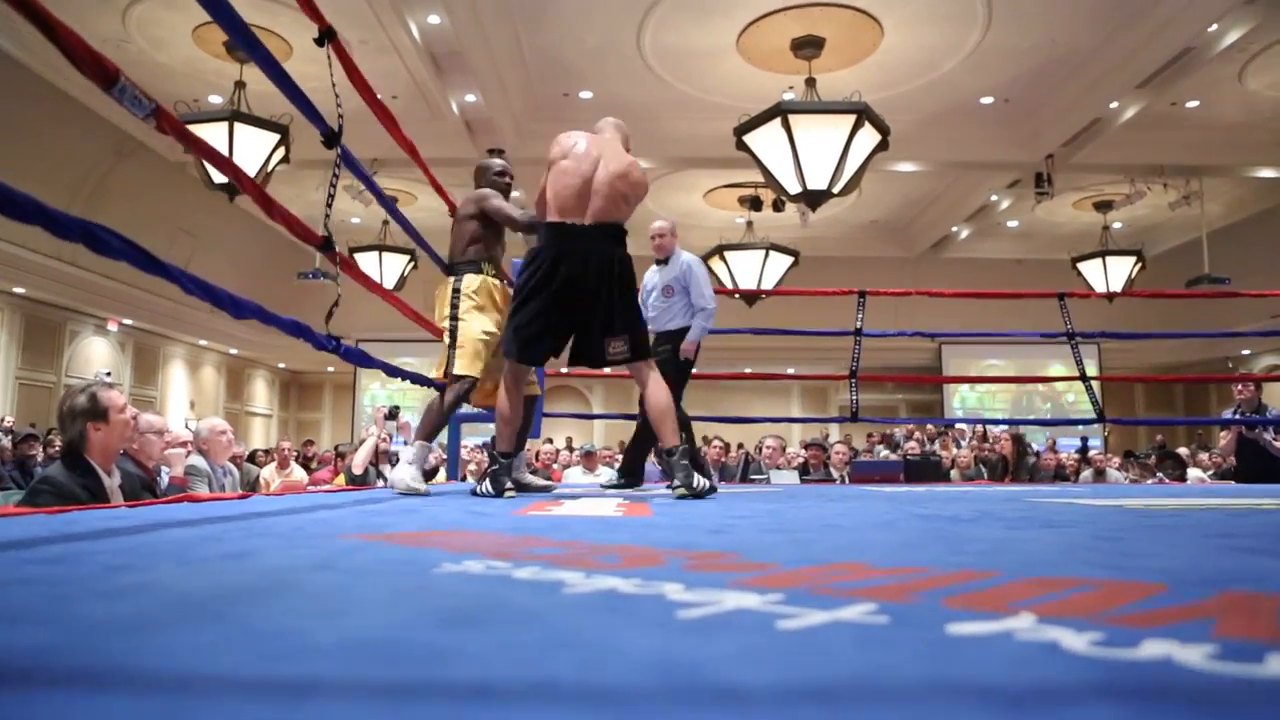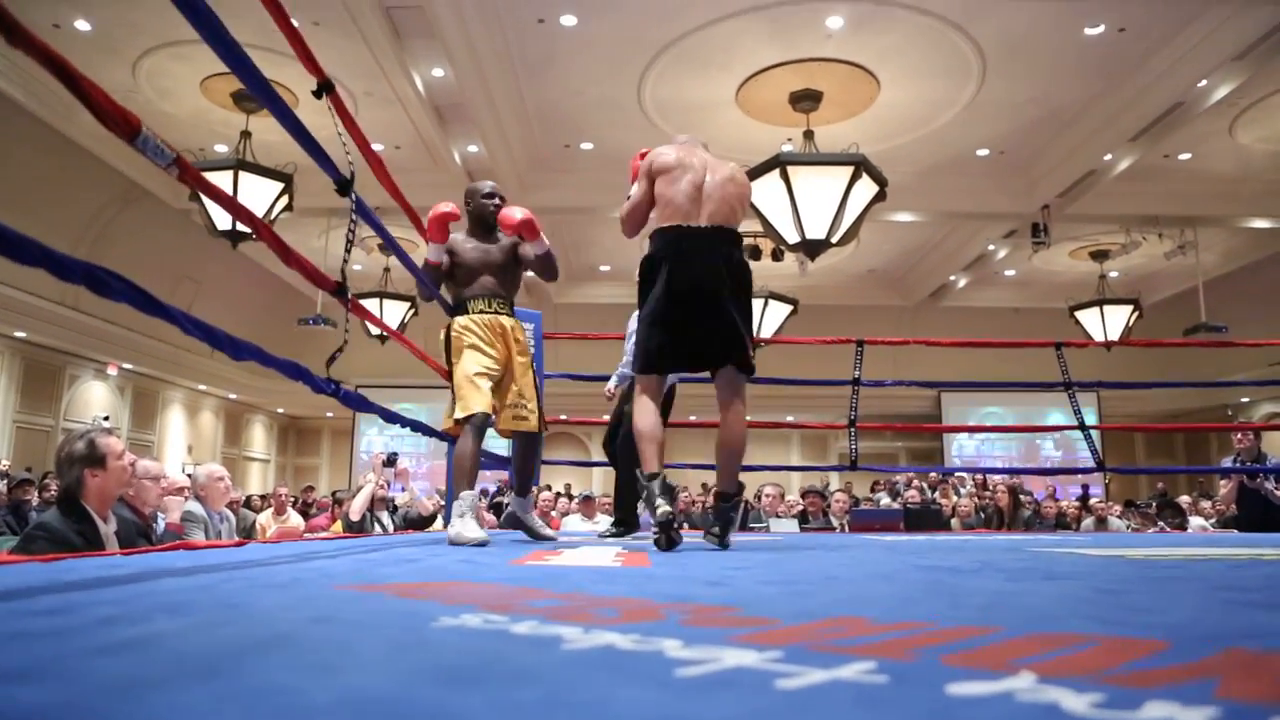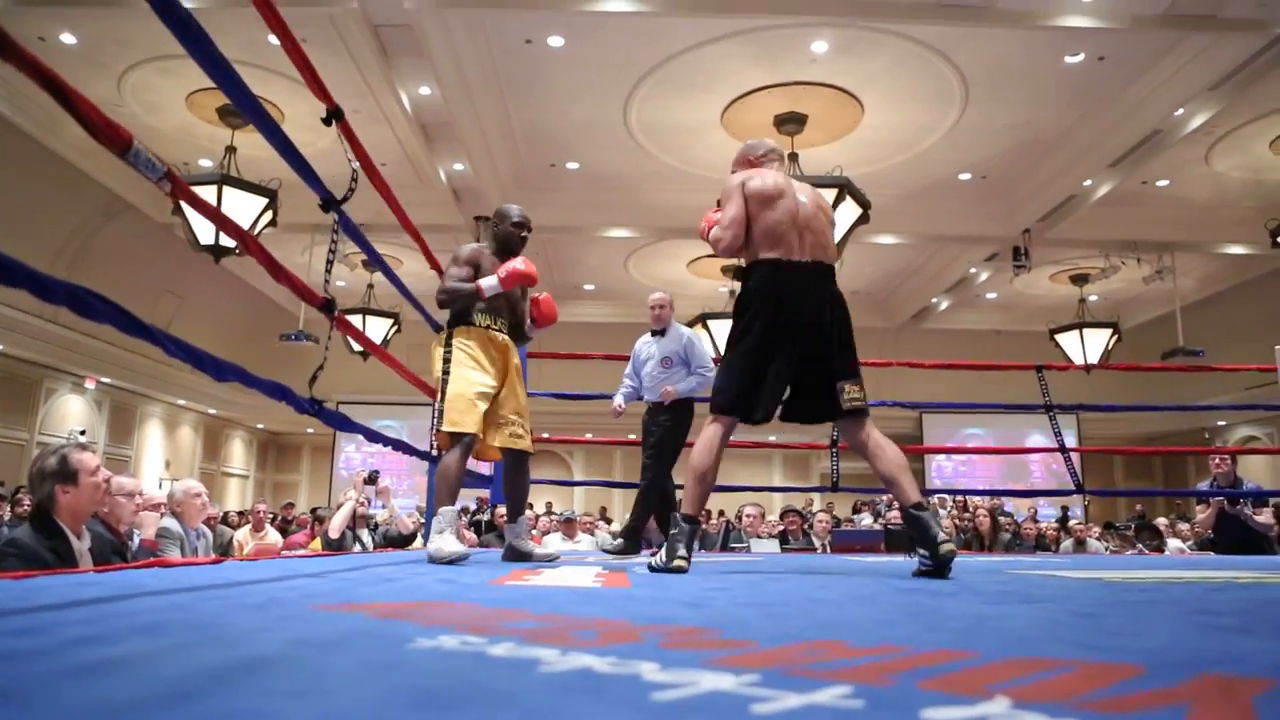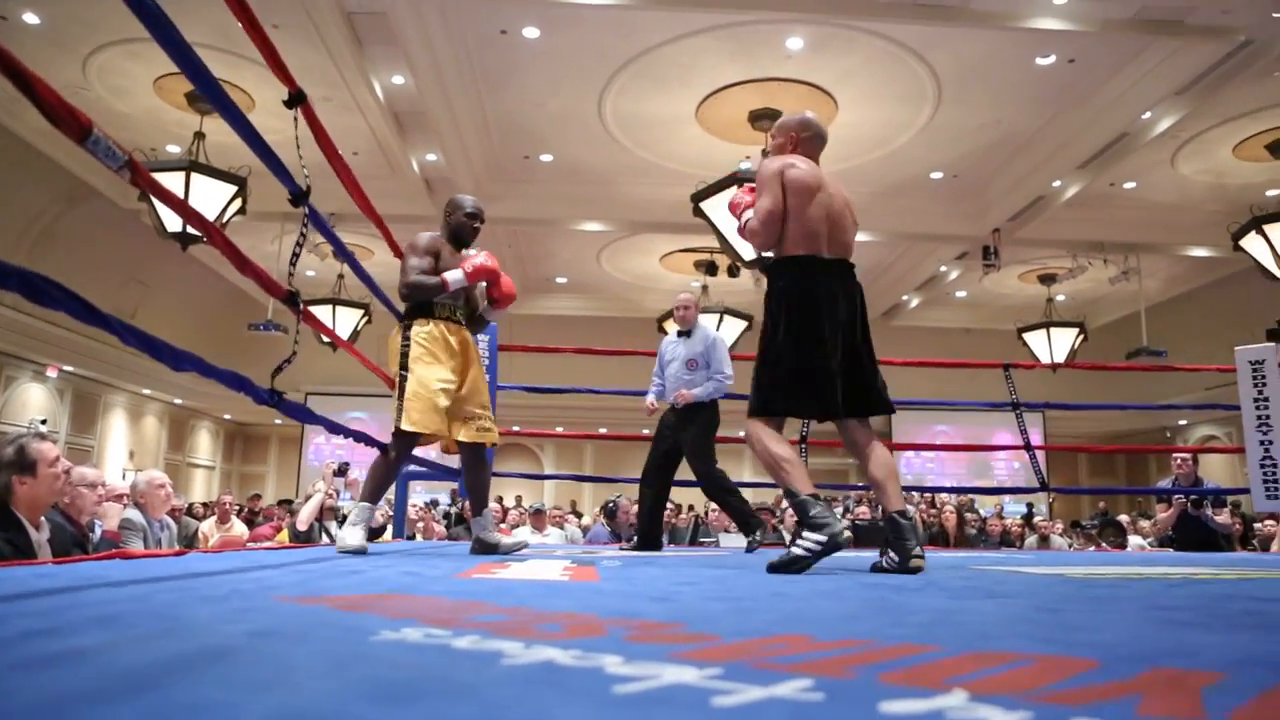
dt=0.4s
person 1, frame 1
left shoulder: (567, 142)
right shoulder: (637, 174)
left elbow: (541, 209)
left hip: (554, 253)
right hip: (606, 258)
left knee: (515, 369)
right knee: (645, 370)
left ankle: (501, 473)
right ankle: (679, 469)
person 1, frame 2
left shoulder: (660, 157)
right shoulder: (737, 177)
left elbow: (629, 225)
left wrist: (640, 187)
left hip: (671, 262)
right hip: (725, 263)
left knee: (646, 391)
right knee: (731, 395)
left ankle: (658, 496)
right ankle: (723, 512)
person 1, frame 3
left shoulder: (744, 182)
right shoulder: (817, 200)
left elbow: (730, 245)
left wrist: (713, 230)
left hip: (769, 299)
right hip: (823, 301)
left knee: (718, 424)
right knee: (859, 428)
left ankle: (680, 541)
right ankle: (927, 528)
person 1, frame 4
left shoulder: (777, 169)
right shoulder: (840, 195)
left elbow: (762, 238)
left wrist: (745, 209)
left hip: (798, 295)
right hip: (845, 296)
left knee: (761, 423)
right knee: (858, 430)
left ankle: (817, 517)
right ankle: (903, 535)
person 2, frame 1
left shoulder: (493, 223)
right shoulder: (483, 197)
right elbow: (524, 222)
left hip: (496, 298)
right hip: (470, 294)
left knee: (526, 390)
right knee: (462, 380)
left ankle: (515, 470)
right ankle: (413, 463)
person 2, frame 2
left shoulder: (513, 242)
right shoulder: (452, 242)
left elbow: (550, 273)
right elbow: (426, 290)
left wrist: (536, 236)
right wrist: (435, 246)
left hip: (510, 334)
right hip: (468, 334)
left knee: (531, 427)
right knee: (475, 419)
left ankle: (521, 509)
right ankle: (462, 518)
person 2, frame 3
left shoulder: (519, 275)
right shoulder: (470, 255)
right elbow: (444, 296)
left wrist: (536, 323)
right wrist: (496, 284)
left hip: (504, 355)
right hip: (468, 345)
left knee: (518, 448)
right knee: (462, 437)
left ankle: (517, 540)
right ankle: (442, 533)
person 2, frame 4
left shoulder: (469, 263)
right shoulder: (426, 243)
right elbow: (408, 288)
left wrist: (495, 305)
right wrist: (462, 277)
left hip: (461, 346)
right hip: (425, 339)
left knee: (476, 442)
right knee: (409, 433)
left ankle: (484, 532)
right ankle: (356, 524)
person 3, frame 1
left shoulder: (688, 264)
right shoulder: (650, 274)
left elbow: (706, 305)
right elbow: (642, 312)
left wrist: (692, 339)
left hip: (678, 342)
right hip: (661, 342)
left ankle: (631, 472)
right ankle: (695, 470)
person 3, frame 2
right shoulder: (636, 319)
left wrist: (662, 383)
right wrist: (614, 380)
right hip: (634, 387)
left knee: (627, 449)
right knee: (611, 443)
left ankle: (625, 521)
person 3, frame 3
left shoulder: (686, 337)
right shoulder: (642, 344)
left elbow: (706, 372)
right elbow: (632, 380)
left wrist: (678, 390)
right wrist: (620, 398)
left hip: (677, 411)
right hip: (653, 412)
left knee: (653, 472)
right knee: (657, 475)
left ankle: (632, 538)
person 3, frame 4
left shoulder: (711, 339)
right shoulder: (667, 343)
left elbow: (724, 379)
right elbow: (658, 379)
left wrist: (694, 394)
right wrist: (652, 397)
left hip: (701, 413)
right hip: (674, 413)
left knee: (705, 471)
right knee: (655, 472)
left ankle: (752, 528)
right ankle: (647, 537)
